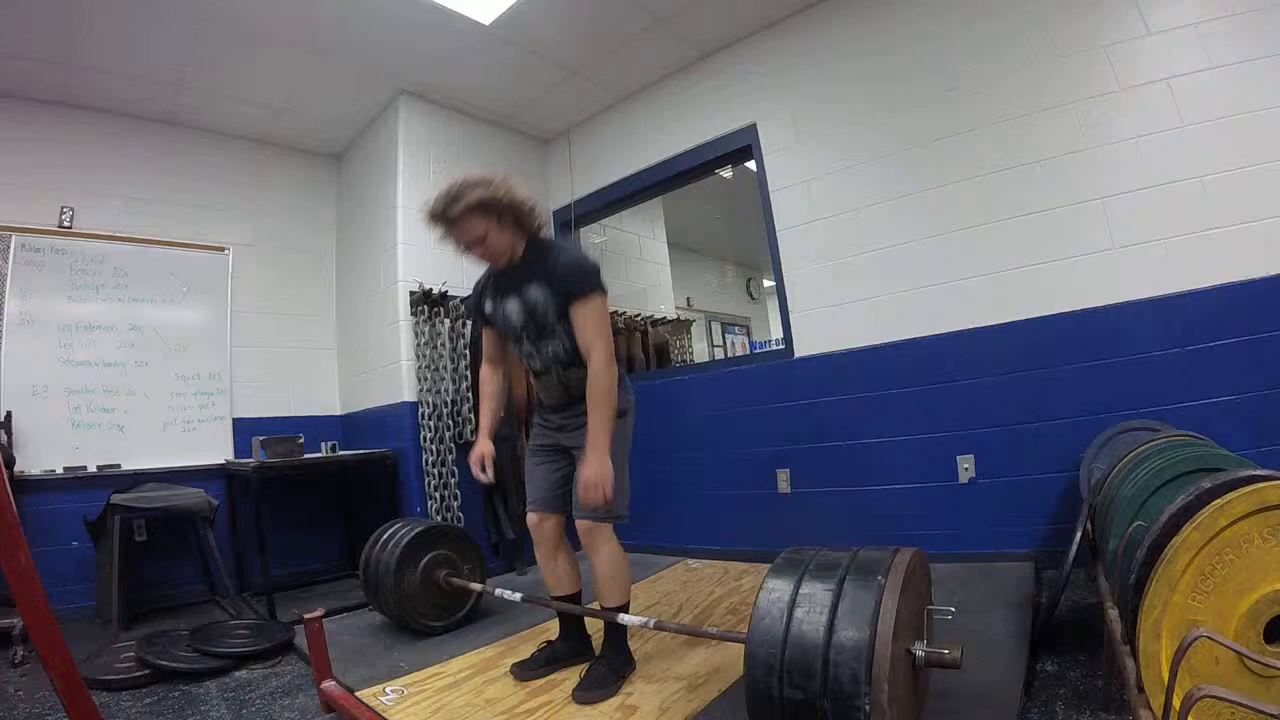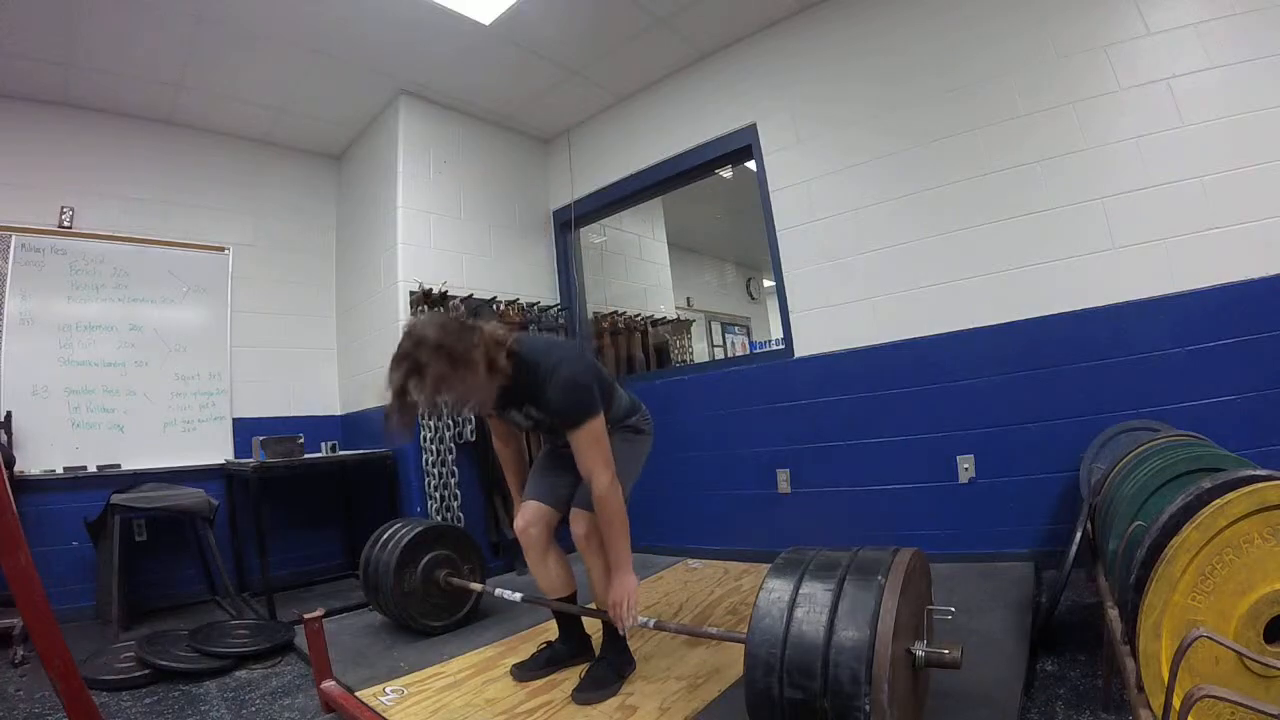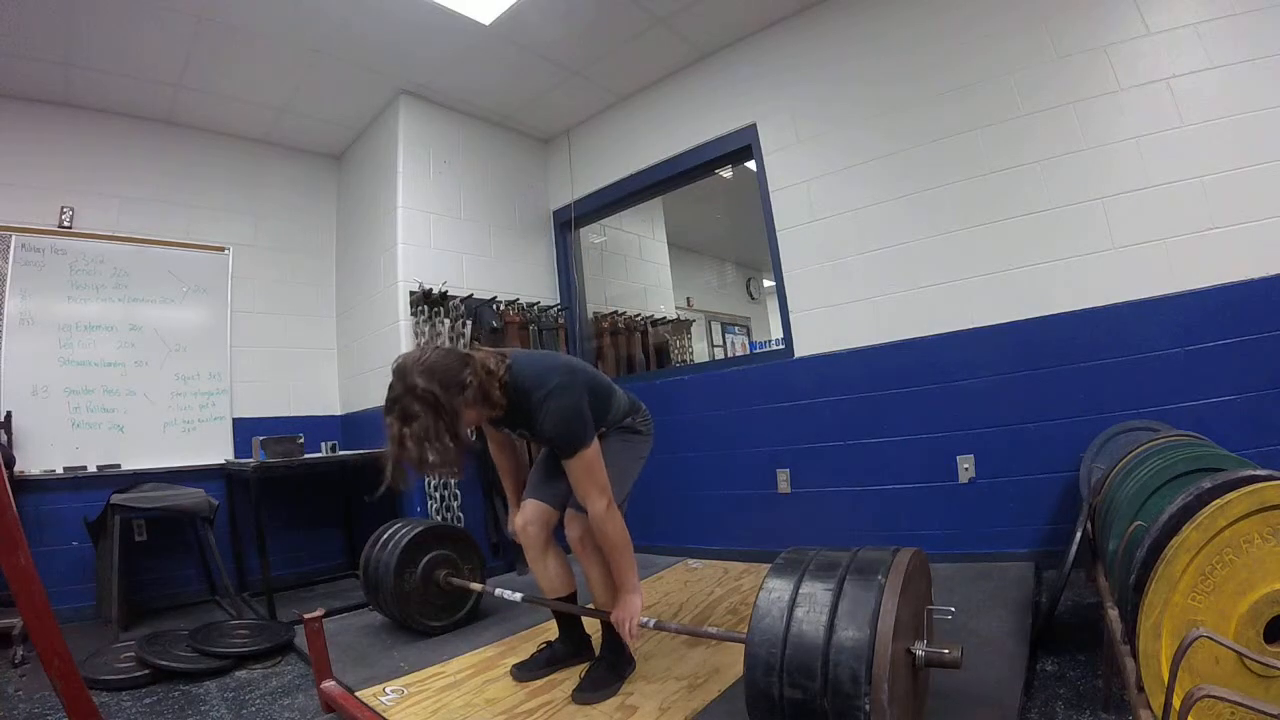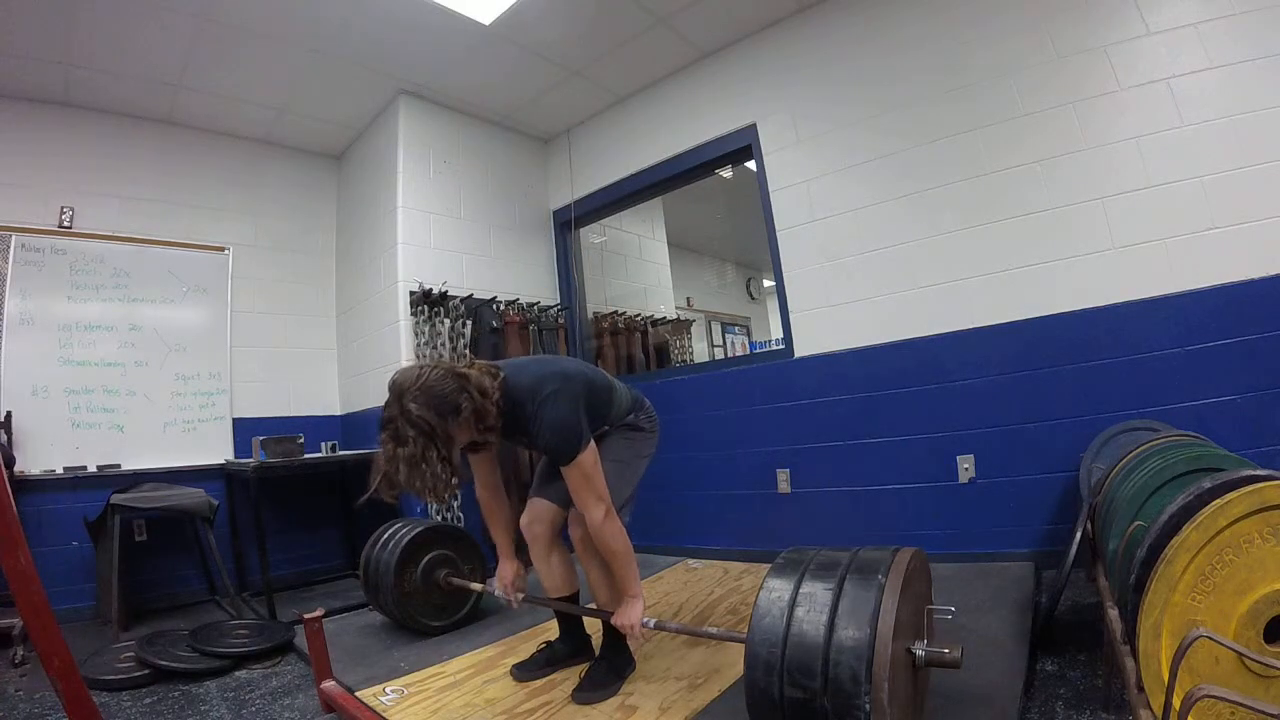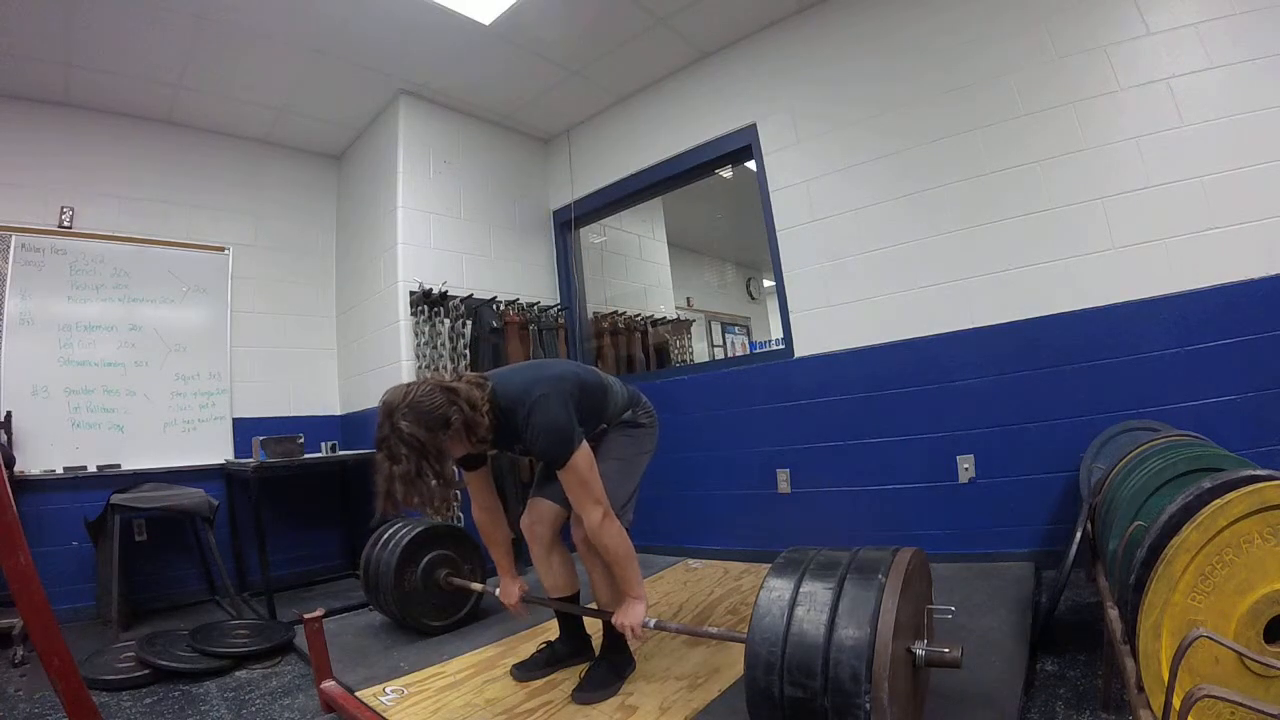
dt=0.4s
person 1, frame 1
left shoulder: (567, 266)
right shoulder: (486, 290)
left elbow: (600, 361)
right elbow: (493, 367)
left wrist: (599, 452)
right wrist: (484, 435)
left hip: (599, 409)
right hip: (549, 419)
left knee: (592, 523)
right knee: (542, 525)
left ankle: (617, 650)
right ankle: (573, 638)
person 1, frame 2
left shoulder: (558, 373)
right shoulder: (487, 377)
left elbow: (602, 480)
right elbow: (507, 440)
left wrist: (623, 573)
right wrist: (521, 503)
left hip: (621, 431)
right hip: (567, 438)
left knee: (585, 528)
right knee: (530, 526)
left ankle: (616, 652)
right ankle: (572, 640)
person 1, frame 3
left shoulder: (551, 400)
right shoulder: (484, 385)
left elbow: (600, 505)
right elbow: (502, 444)
left wrist: (630, 592)
right wrist: (517, 507)
left hip: (621, 430)
right hip: (571, 435)
left knee: (579, 530)
right knee: (529, 525)
left ankle: (615, 652)
right ankle: (573, 639)
person 1, frame 4
left shoulder: (547, 410)
right shoulder: (471, 406)
left elbow: (598, 511)
right elbow: (489, 488)
left wrist: (633, 597)
right wrist: (506, 558)
left hip: (627, 427)
right hip: (579, 432)
left knee: (583, 530)
right knee: (535, 525)
left ankle: (616, 653)
right ankle: (573, 639)
person 1, frame 5
left shoulder: (540, 416)
right shoulder: (465, 419)
left elbow: (597, 514)
right elbow: (485, 509)
left wrist: (634, 598)
right wrist: (508, 577)
left hip: (626, 425)
right hip: (580, 430)
left knee: (586, 533)
right knee: (535, 525)
left ankle: (616, 652)
right ankle: (573, 639)
